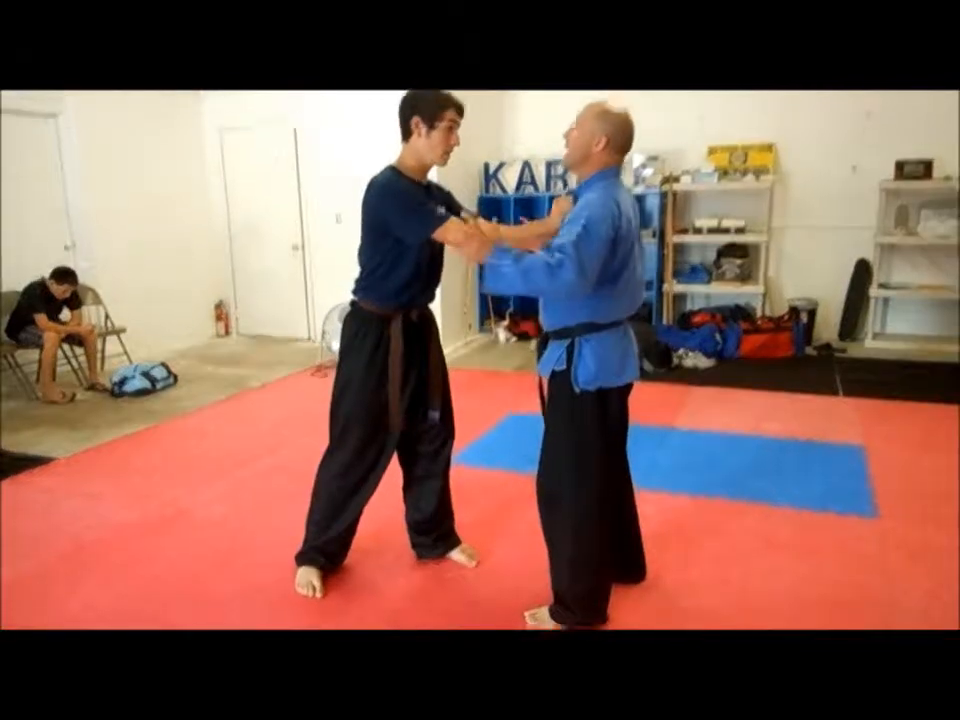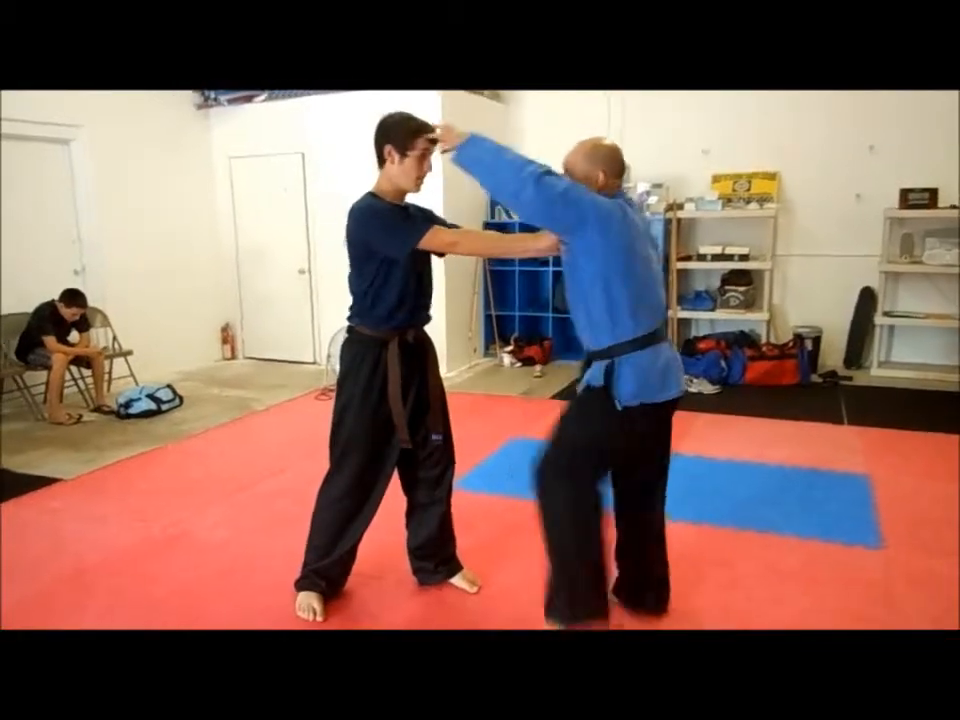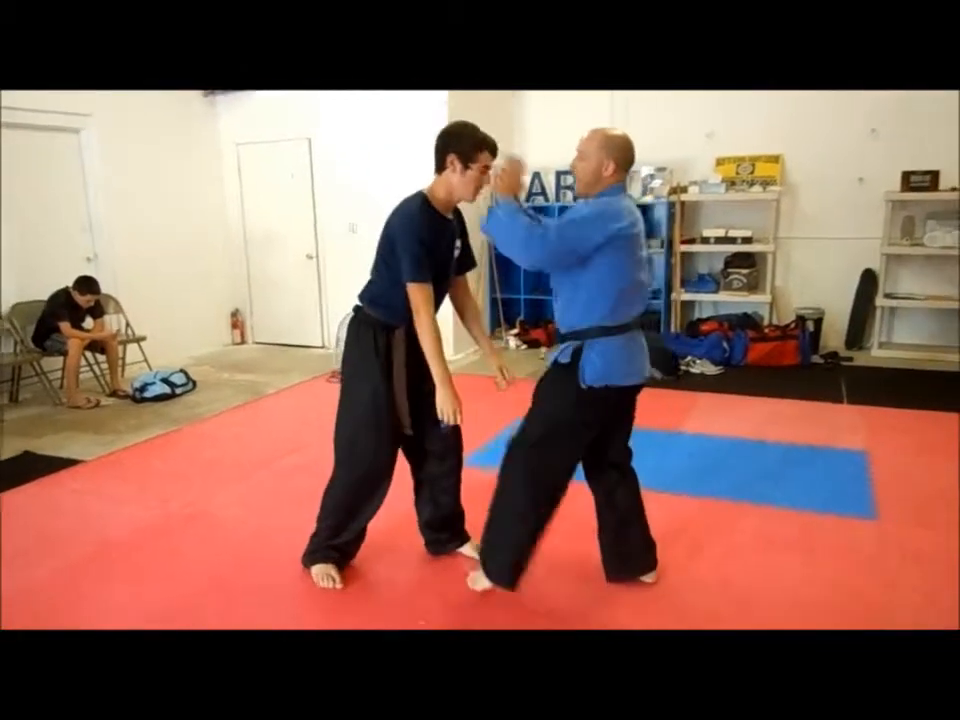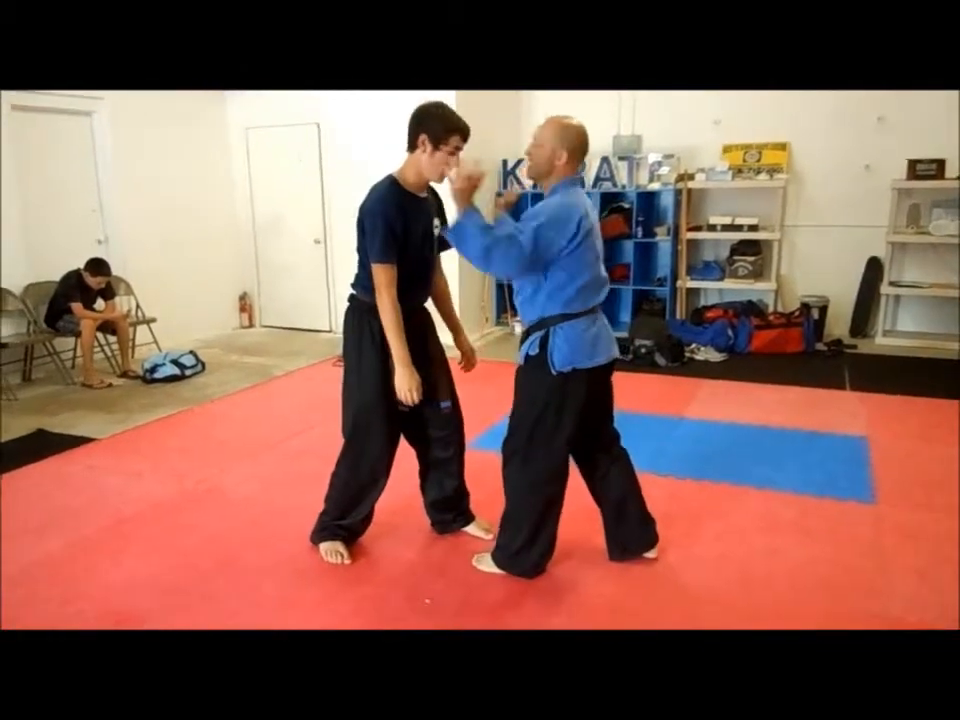
dt=1s
person 1, frame 1
left shoulder: (598, 205)
right shoulder: (610, 197)
left elbow: (567, 275)
left wrist: (495, 257)
right wrist: (547, 243)
left hip: (584, 357)
right hip: (605, 351)
left knee: (568, 483)
right knee: (604, 467)
left ankle: (579, 606)
right ankle: (622, 563)
person 1, frame 2
left shoulder: (599, 213)
right shoulder: (627, 215)
left elbow: (533, 186)
left wrist: (465, 144)
left hip: (623, 375)
right hip: (652, 370)
left knee: (559, 478)
right knee: (639, 488)
left ankle: (578, 607)
right ankle: (644, 591)
person 1, frame 3
left shoulder: (601, 215)
right shoulder: (616, 211)
left elbow: (534, 248)
right elbow: (556, 241)
left wrist: (504, 199)
right wrist: (514, 202)
left hip: (591, 360)
right hip: (620, 356)
left knee: (533, 460)
right knee: (609, 463)
left ankle: (500, 565)
right ankle: (634, 559)
person 1, frame 4
left shoulder: (559, 210)
right shoulder: (568, 203)
left elbow: (507, 260)
right elbow: (525, 249)
left wrist: (465, 210)
right wrist: (502, 218)
left hip: (559, 348)
right hip: (589, 340)
left knee: (531, 455)
right knee: (598, 445)
left ankle: (518, 555)
right ankle: (635, 537)
person 2, frame 1
left shoulder: (435, 194)
right shoulder: (387, 189)
left elbow: (475, 236)
right elbow: (465, 240)
left hip: (417, 328)
right hip: (375, 332)
left knee: (430, 437)
right knee: (356, 448)
left ankle: (434, 536)
right ankle: (317, 554)
person 2, frame 2
left shoulder: (415, 215)
right shoulder: (369, 215)
left elbow: (464, 240)
right elbow: (455, 243)
left wrist: (536, 243)
right wrist: (537, 243)
left hip: (414, 350)
right hip: (372, 356)
left knee: (432, 462)
right knee: (355, 471)
left ankle: (435, 561)
right ankle: (317, 579)
person 2, frame 3
left shoulder: (453, 221)
right shoulder: (412, 219)
left elbow: (460, 292)
right elbow: (422, 308)
left wrist: (490, 352)
right wrist: (443, 384)
left hip: (413, 341)
right hip: (377, 340)
left knee: (441, 443)
right knee: (367, 453)
left ankle: (445, 533)
right ankle: (325, 550)
person 2, frame 4
left shoulder: (431, 201)
right shoulder: (383, 202)
right elbow: (385, 291)
left wrist: (459, 334)
right wrist: (402, 365)
left hip: (416, 319)
right hip: (373, 327)
left knee: (443, 423)
right knee: (371, 436)
left ankle: (451, 513)
right ankle: (333, 529)
